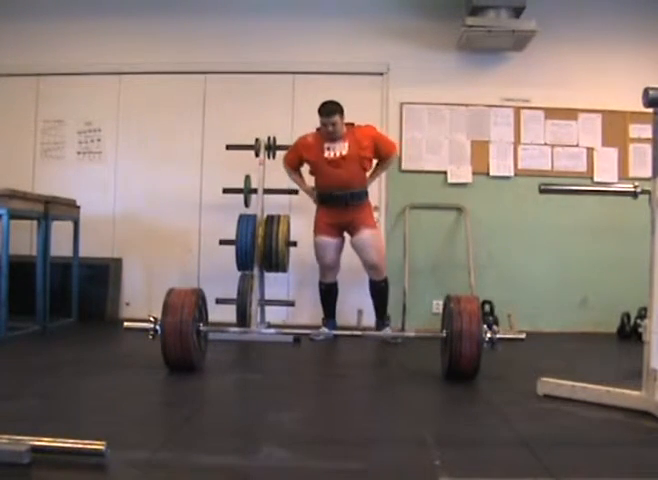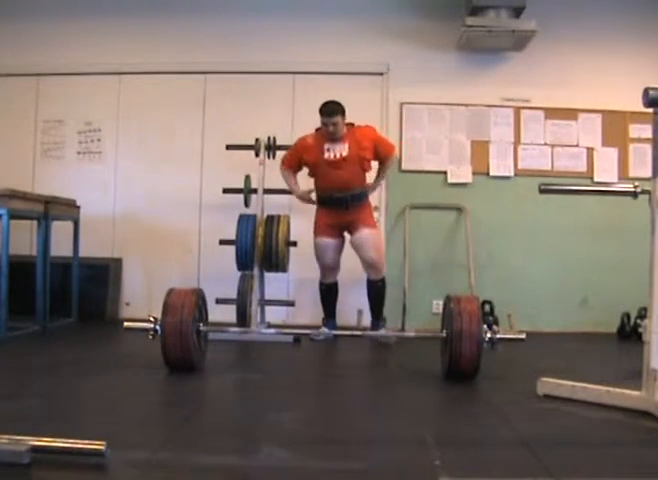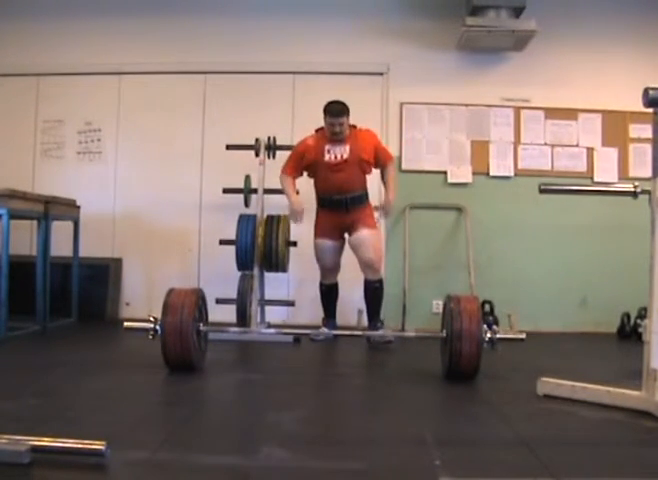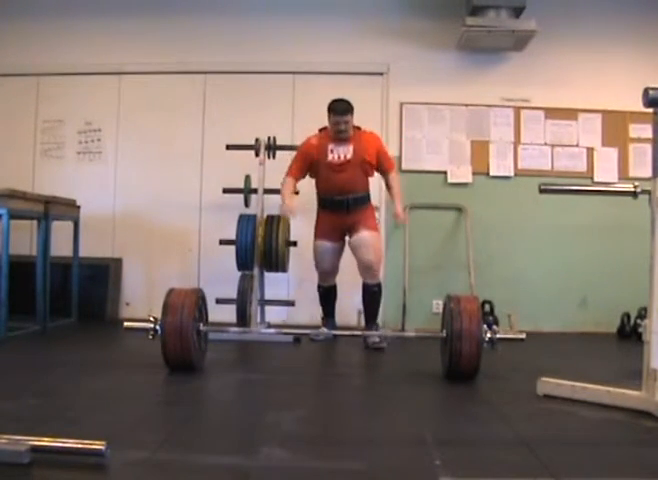
dt=0.1s
person 1, frame 1
left shoulder: (366, 135)
right shoulder: (308, 143)
left elbow: (391, 153)
right elbow: (289, 164)
left wrist: (373, 177)
right wrist: (304, 187)
left hip: (359, 210)
right hip: (326, 213)
left knee: (376, 265)
right knee: (327, 269)
left ankle: (383, 323)
right ankle: (329, 324)
person 1, frame 2
left shoulder: (366, 135)
right shoulder: (307, 143)
left elbow: (389, 154)
right elbow: (286, 166)
left wrist: (376, 183)
right wrist: (297, 191)
left hip: (360, 210)
right hip: (326, 213)
left knee: (375, 265)
right knee: (327, 270)
left ankle: (378, 323)
right ankle: (329, 324)
person 1, frame 3
left shoulder: (367, 138)
right shoulder: (309, 145)
left elbow: (387, 163)
right elbow: (287, 173)
left wrist: (390, 194)
right wrist: (293, 198)
left hip: (360, 211)
right hip: (327, 214)
left knee: (372, 264)
right knee: (328, 271)
left ankle: (376, 324)
right ankle: (329, 324)
person 1, frame 4
left shoulder: (370, 141)
right shoulder: (312, 144)
left elbow: (390, 171)
right elbow: (291, 175)
left wrist: (397, 203)
right wrist: (287, 199)
left hip: (361, 213)
right hip: (327, 215)
left knee: (370, 267)
right knee: (325, 273)
left ankle: (372, 328)
right ankle: (328, 324)
